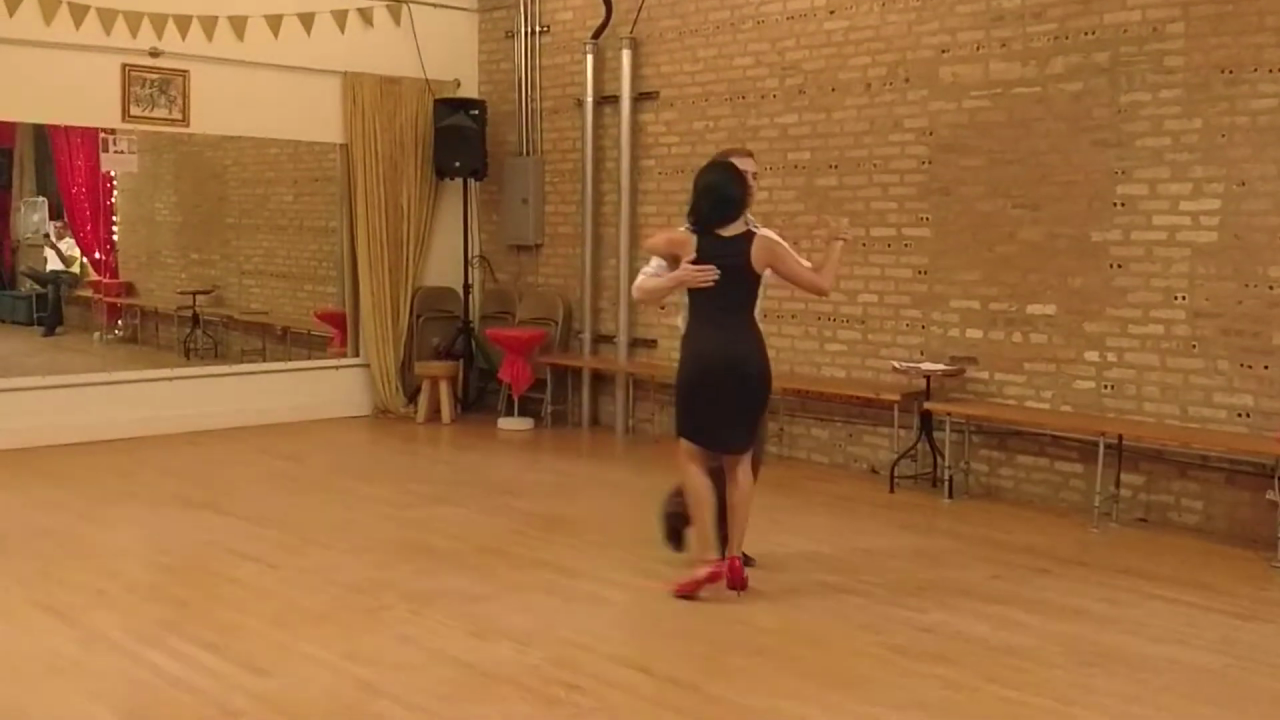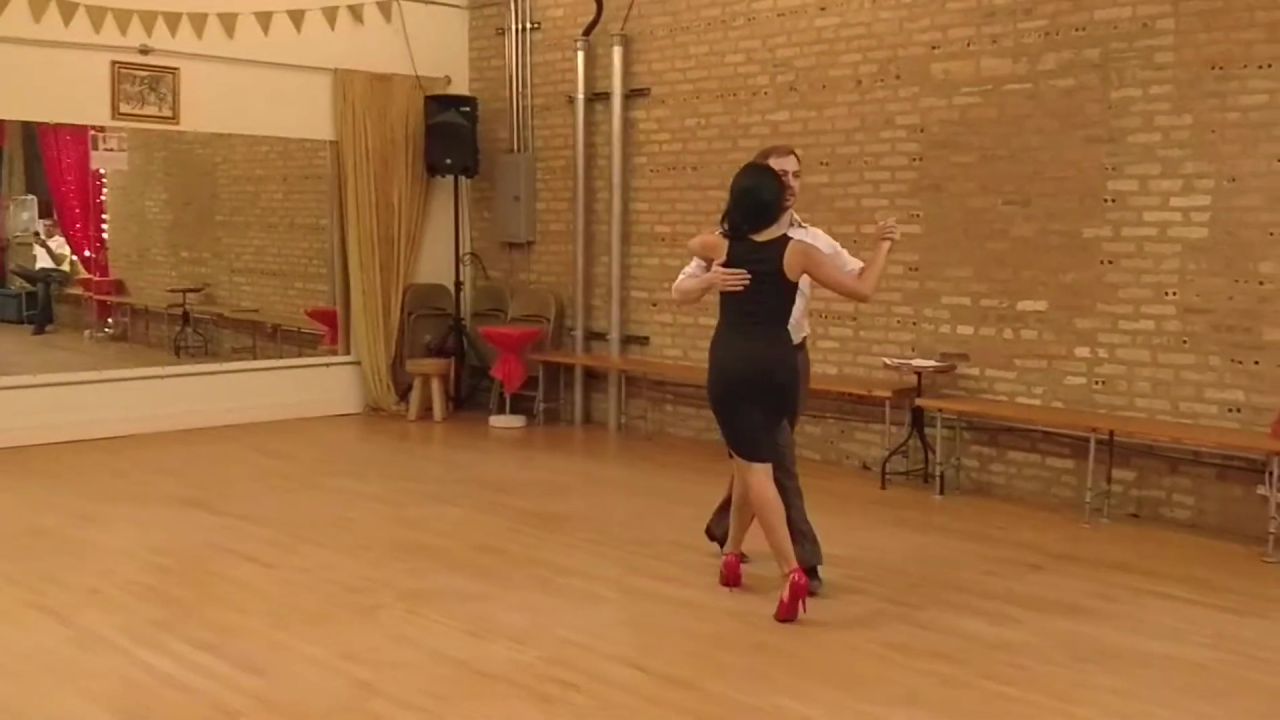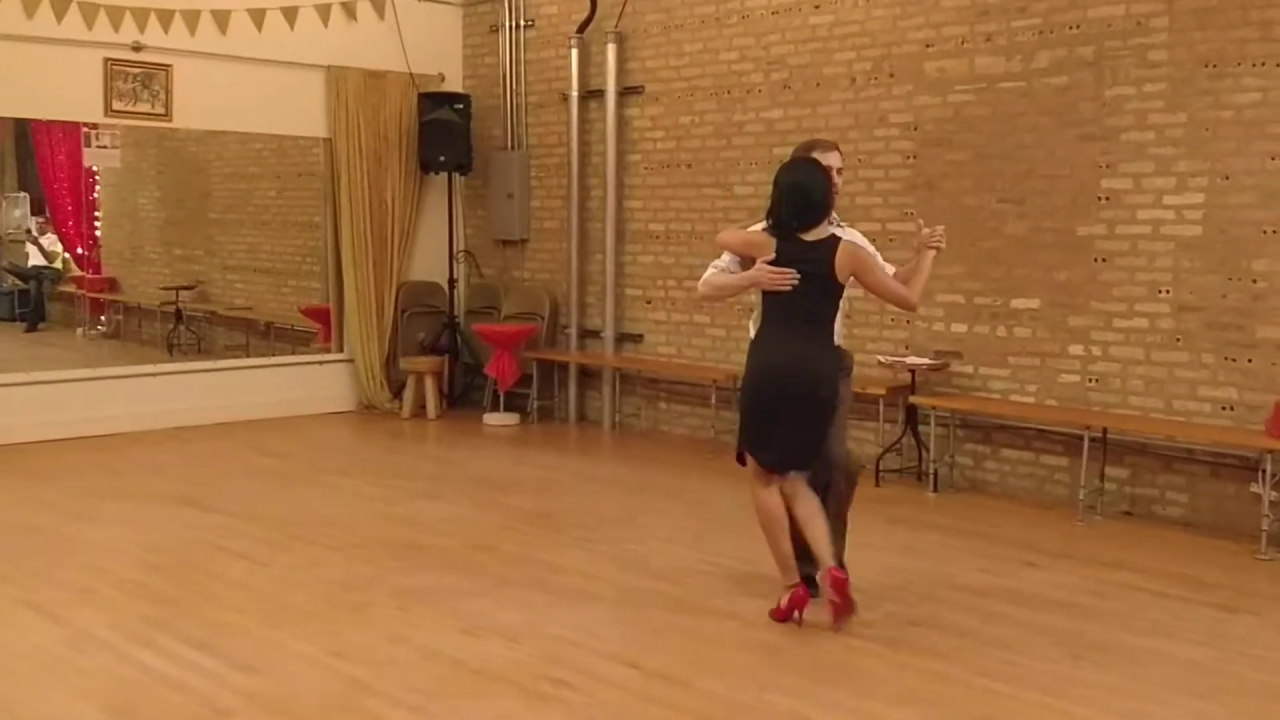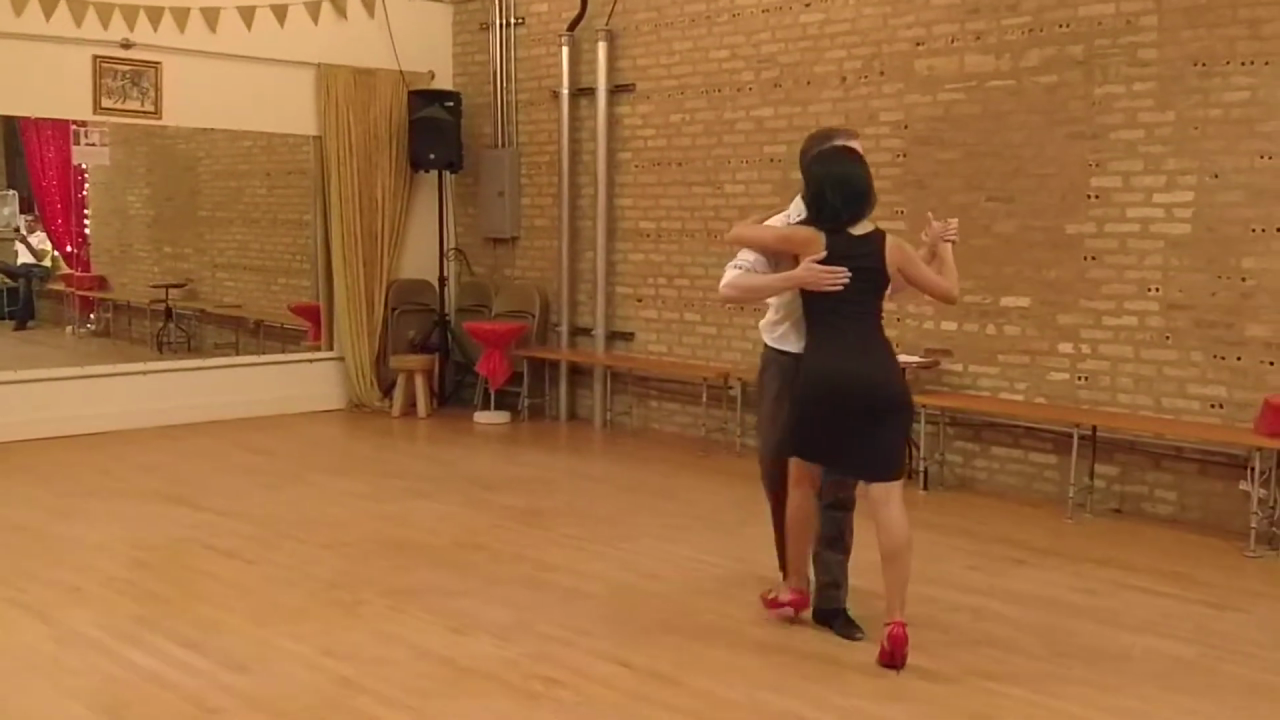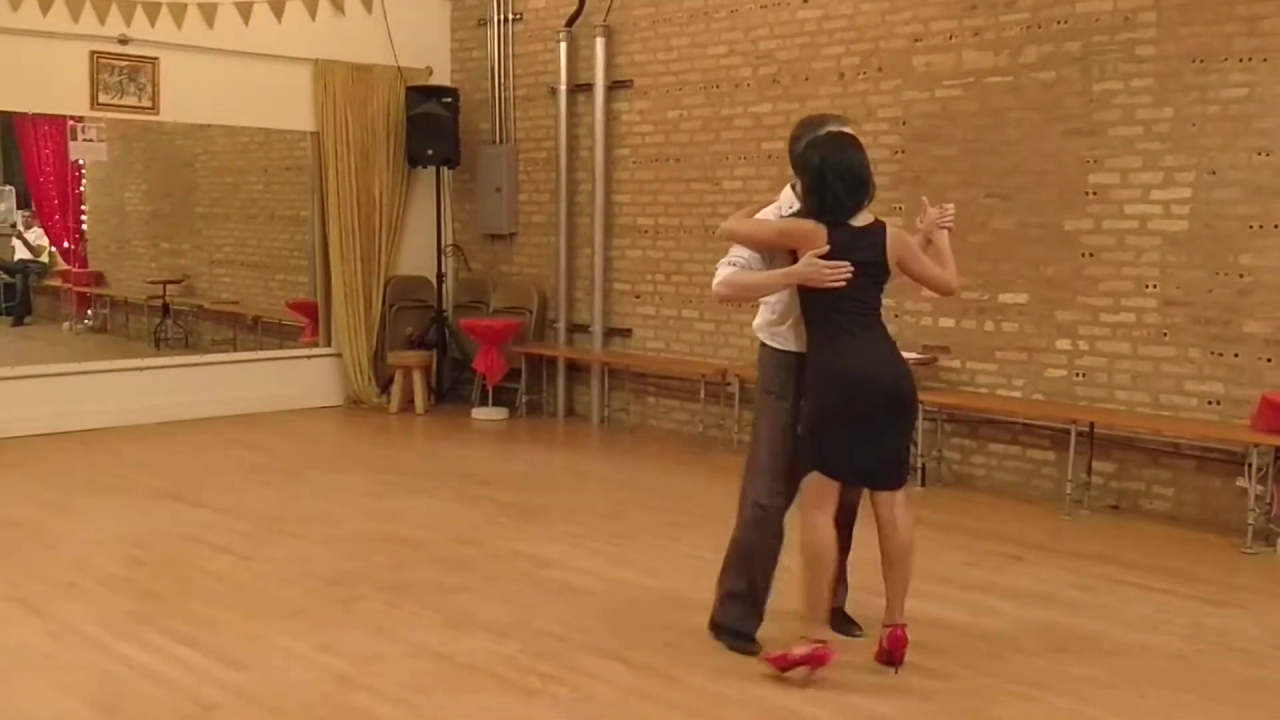
dt=0.5s
person 1, frame 1
left shoulder: (686, 243)
right shoulder: (761, 246)
left elbow: (649, 242)
right elbow: (822, 284)
right wrist: (837, 243)
left hip: (702, 356)
right hip: (747, 356)
left knee: (694, 458)
right knee: (738, 459)
left ankle: (709, 560)
right ankle: (734, 558)
person 1, frame 2
left shoulder: (721, 246)
right shoulder: (797, 252)
left elbow: (692, 244)
right elbow: (862, 290)
right wrist: (884, 244)
left hip: (730, 363)
right hip: (777, 363)
left knee: (755, 468)
right knee: (752, 460)
left ankle: (792, 572)
right ankle: (732, 555)
person 1, frame 3
left shoulder: (766, 245)
right shoulder: (846, 253)
left elbow: (722, 237)
right elbow: (909, 299)
right wrist: (928, 252)
left hip: (768, 367)
right hip: (817, 371)
left knee: (764, 479)
right knee: (796, 479)
left ankle: (792, 585)
right ankle: (829, 568)
person 1, frame 4
left shoulder: (806, 240)
right shoulder: (889, 247)
left elbow: (738, 233)
right elbow: (948, 290)
left wrist: (769, 226)
right wrist: (945, 245)
left hip: (825, 374)
right hip: (880, 375)
left knee: (802, 481)
right knee: (887, 498)
left ankle: (795, 586)
right ankle: (896, 624)
person 1, frame 5
left shoulder: (806, 233)
right shoulder: (889, 237)
left elbow: (729, 229)
right elbow: (947, 283)
left wrist: (753, 215)
right wrist: (938, 233)
left hip: (838, 377)
right hip: (889, 374)
left knee: (817, 502)
right knee: (890, 500)
left ankle: (815, 636)
right ankle: (895, 626)
person 2, frame 1
left shoulder: (764, 239)
right elbow: (640, 291)
right wrist: (679, 279)
left knee: (750, 451)
left ankle: (723, 537)
right ankle: (679, 507)
person 2, frame 2
left shoulder: (814, 240)
left elbow: (860, 280)
right elbow: (680, 291)
right wrist: (711, 281)
left hip: (792, 357)
right knee: (778, 458)
left ankle: (722, 525)
right ankle: (804, 558)
person 2, frame 3
left shoulder: (849, 240)
right shoulder: (764, 237)
left elbow: (894, 285)
right elbow: (707, 286)
left wrist: (922, 254)
right wrist: (752, 278)
left knee: (836, 463)
left ankle: (829, 557)
right ankle: (800, 566)
person 2, frame 4
right shoulder: (782, 230)
left elbow: (892, 284)
right elbow: (730, 287)
left wrist: (931, 249)
right wrist: (796, 278)
right hip: (787, 366)
left knee: (838, 487)
right knee: (782, 477)
left ankle: (830, 599)
right ankle: (795, 572)
person 2, frame 5
right shoulder: (774, 224)
right elbow: (724, 286)
right wrist: (796, 274)
right hip: (787, 367)
left knee: (843, 491)
right knee: (769, 494)
left ankle: (828, 598)
right ankle: (733, 612)
